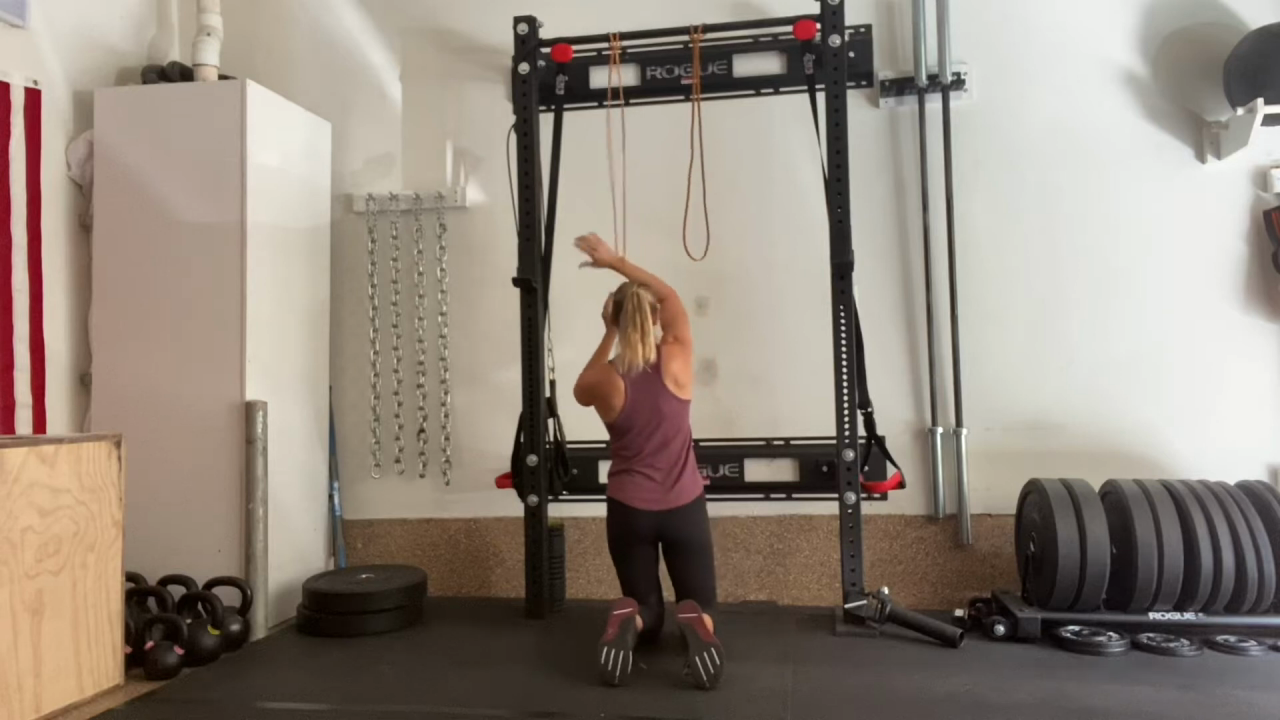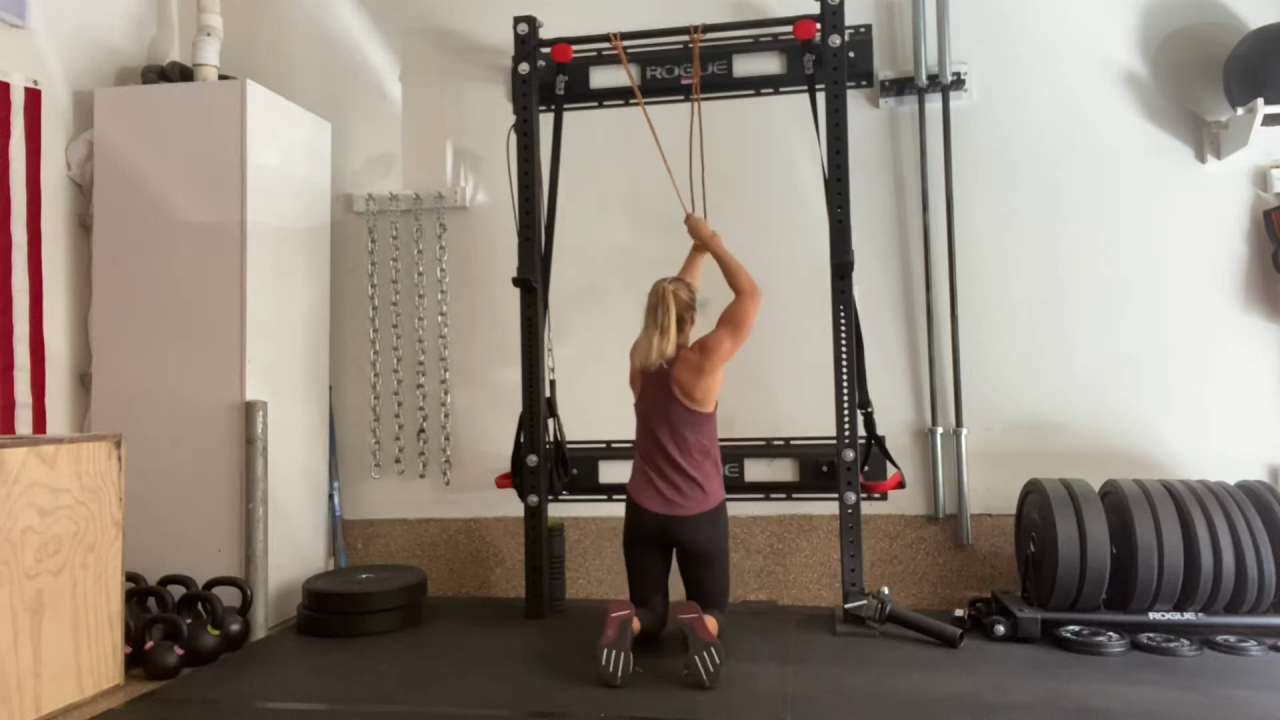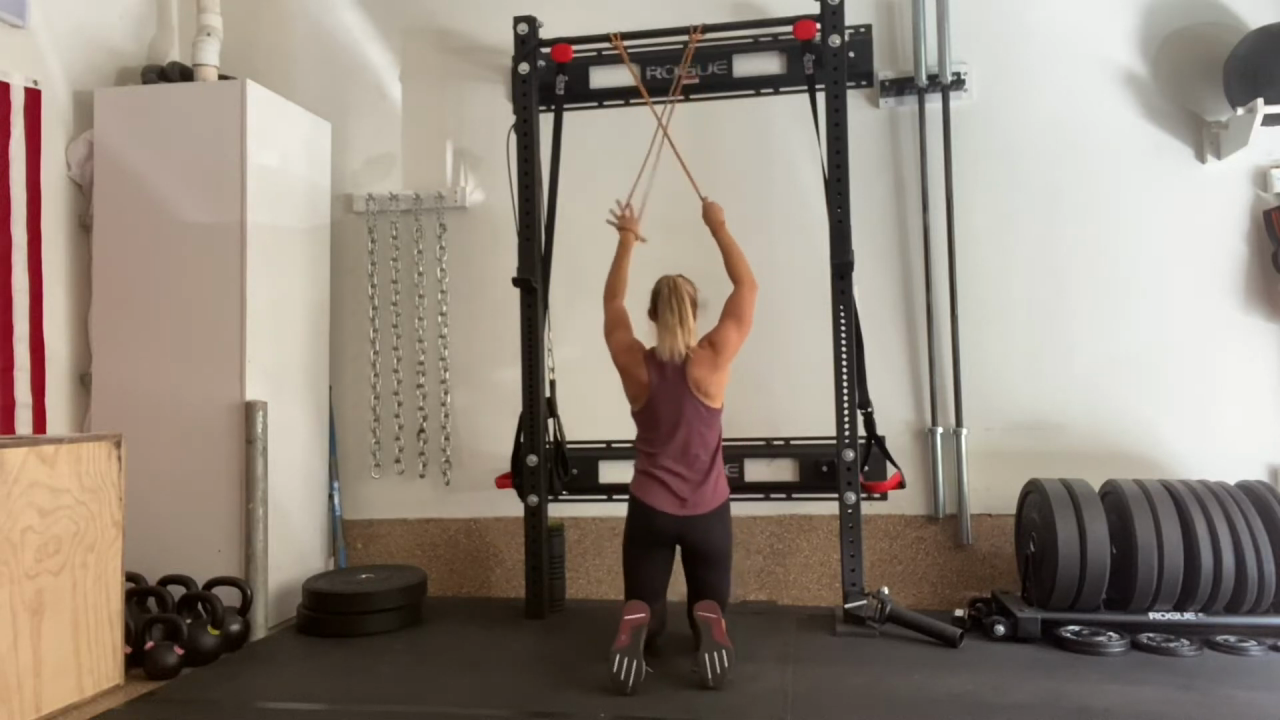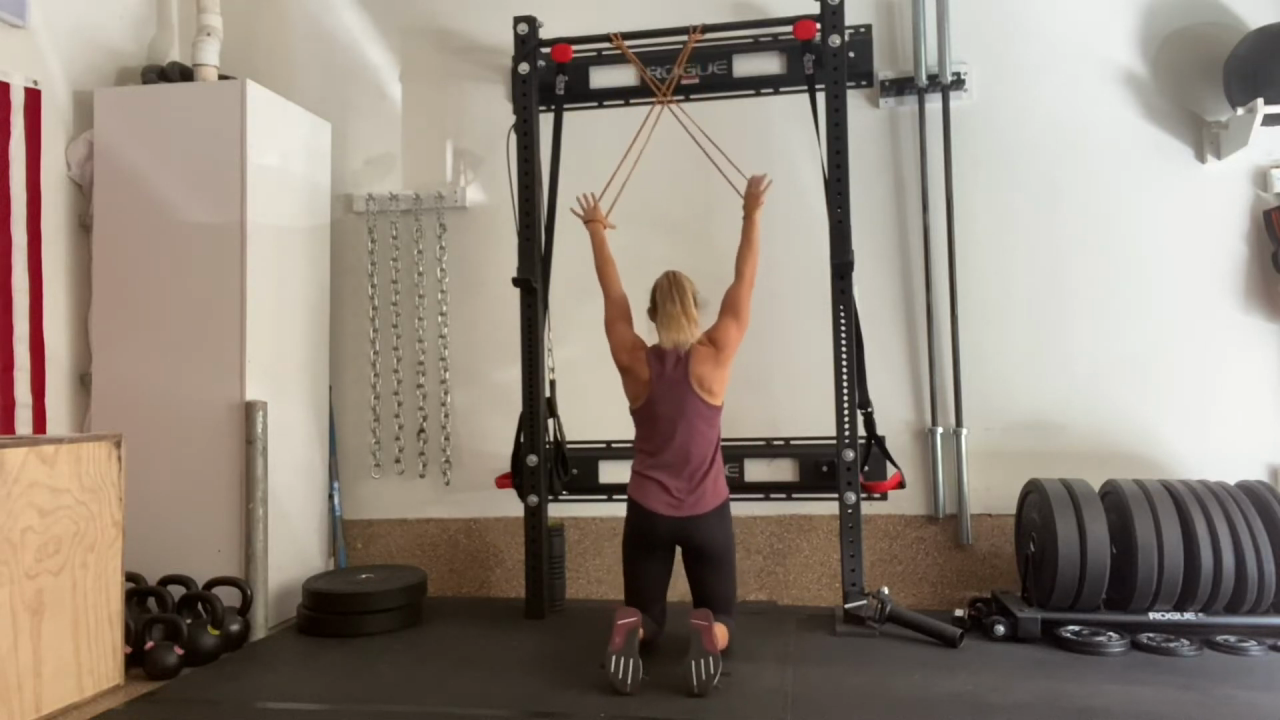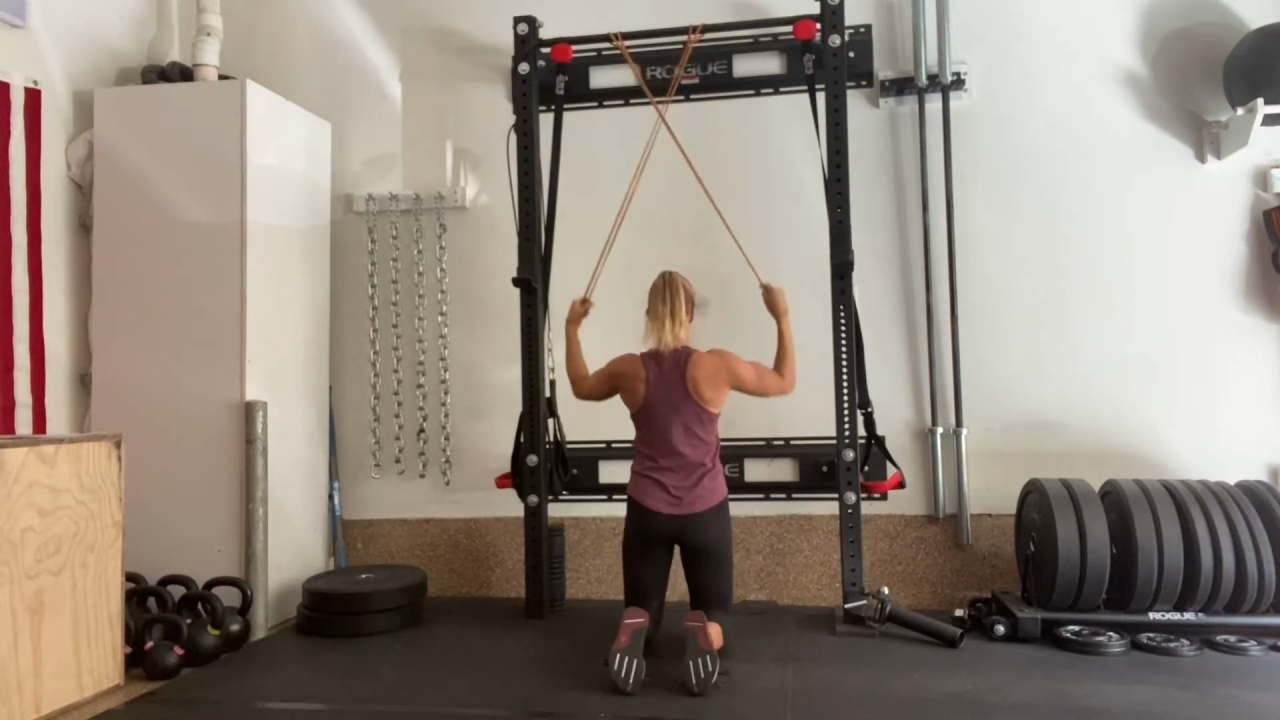
dt=1s
person 1, frame 1
left shoulder: (603, 381)
right shoulder: (677, 359)
right elbow: (669, 295)
left wrist: (609, 334)
right wrist: (616, 261)
left hip: (629, 510)
right hip: (684, 507)
left knee: (647, 611)
right knee: (700, 602)
left ankle: (628, 622)
right ankle: (693, 623)
person 1, frame 2
left shoulder: (638, 360)
right shoulder: (702, 364)
left elbow: (672, 297)
right elbow: (749, 294)
left wrist: (700, 251)
right wrist: (707, 241)
left hip: (645, 511)
right hip: (701, 513)
left knee: (650, 612)
right knee: (712, 609)
left ankle: (626, 625)
right ankle: (697, 622)
person 1, frame 3
left shoulder: (633, 363)
right shoulder: (712, 360)
left elbow: (612, 302)
right elbow: (747, 286)
left wrist: (626, 241)
right wrist: (717, 226)
left hip: (650, 510)
right hip: (707, 512)
left knee: (645, 609)
right knee: (709, 605)
left ankle: (637, 621)
right ankle: (708, 623)
person 1, frame 4
left shoulder: (634, 363)
right shoulder: (712, 360)
left elbow: (612, 293)
right elbow: (743, 283)
left wrist: (596, 230)
right wrist: (752, 214)
left hip: (648, 511)
right hip: (706, 513)
left knee: (645, 612)
right knee: (719, 614)
left ankle: (630, 632)
right ankle: (707, 636)
person 1, frame 5
left shoulder: (629, 371)
right shoulder: (715, 367)
left elbow: (580, 385)
right elbow: (785, 381)
left wrist: (572, 328)
right wrist: (782, 317)
left hip: (647, 510)
right hip: (705, 510)
left knee: (641, 606)
right knee: (713, 611)
left ankle: (632, 631)
right ankle: (703, 633)
